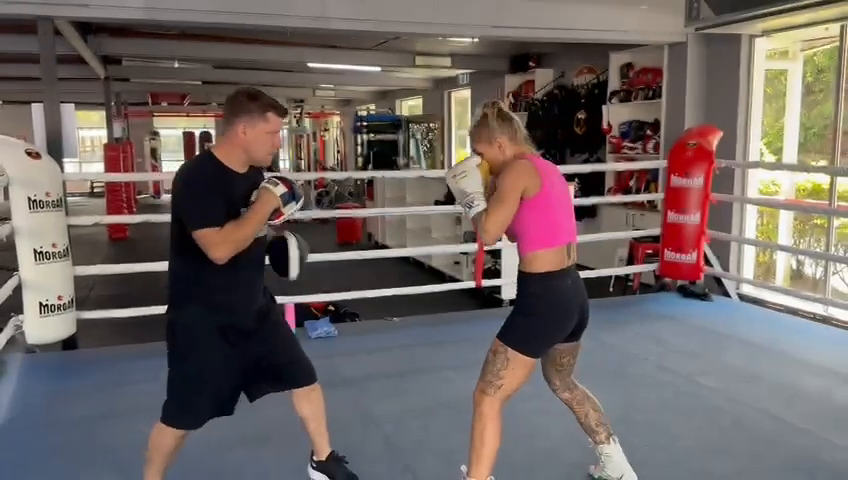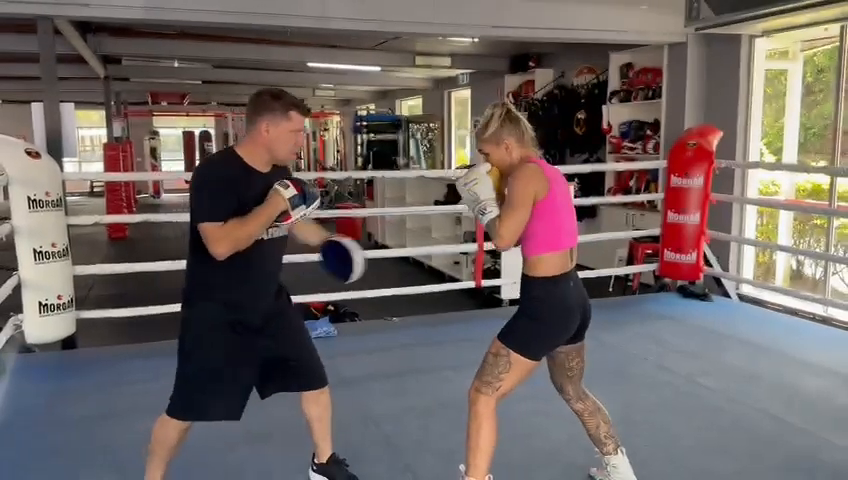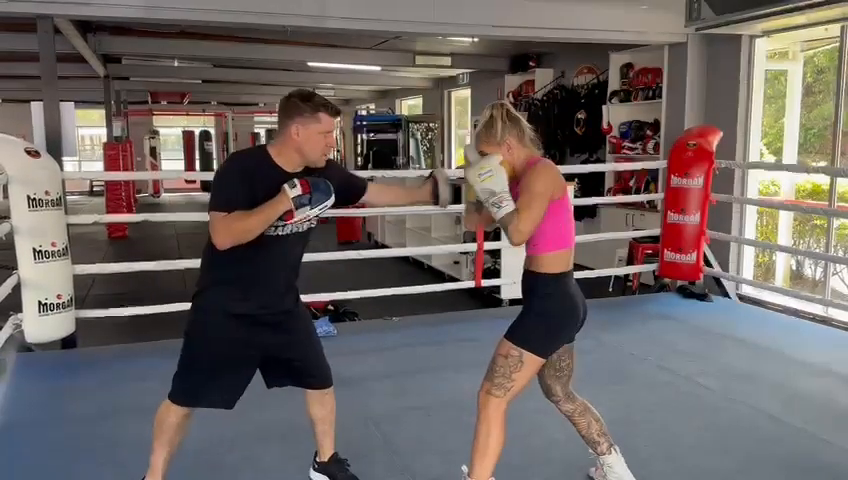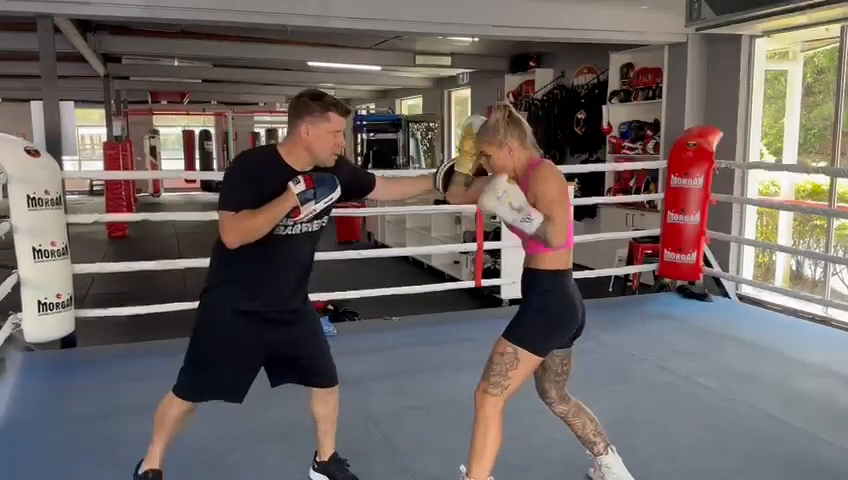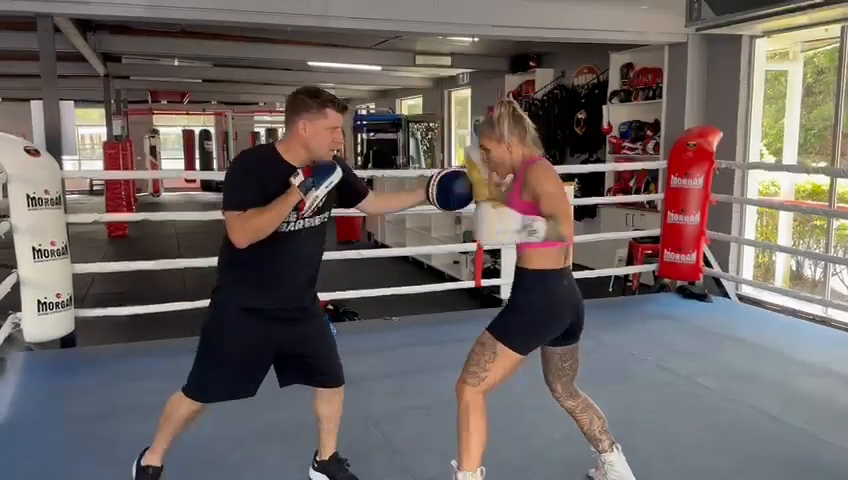
dt=0.1s
person 1, frame 1
left shoulder: (254, 173)
right shoulder: (197, 179)
right elbow: (220, 248)
right wrist: (267, 203)
left hip: (254, 308)
right hip: (201, 318)
left knee: (304, 379)
right knee: (181, 414)
person 1, frame 2
left shoulder: (278, 173)
right shoulder: (215, 173)
left elbow: (292, 224)
right elbow: (221, 244)
left wrist: (329, 241)
right wrist: (275, 204)
left hip: (268, 305)
right hip: (215, 314)
left knee: (315, 382)
right knee: (186, 408)
person 1, frame 3
left shoulder: (324, 172)
right shoulder: (242, 167)
left elbow: (377, 194)
right elbow: (223, 236)
left wrist: (432, 189)
right wrist: (283, 201)
left hip: (280, 306)
right hip: (225, 308)
left knee: (320, 383)
right knee: (186, 397)
person 1, frame 4
left shoulder: (332, 170)
right shoulder: (250, 167)
left elbow: (385, 189)
right elbow: (232, 235)
right wrist: (290, 198)
left hip: (290, 305)
right hip: (232, 305)
left knee: (325, 382)
right knee: (189, 391)
person 1, frame 5
left shoulder: (331, 170)
right shoulder: (251, 166)
left elbow: (374, 202)
right elbow: (240, 234)
left wrist: (429, 192)
right wrist: (295, 195)
left hip: (298, 304)
right hip: (243, 304)
left knee: (331, 380)
right knee: (202, 390)
person 2, frame 1
left shoulder: (518, 169)
right shoulder: (548, 170)
left elbow: (488, 233)
left wrist: (470, 192)
right wrist: (483, 190)
left hip: (542, 299)
right hip: (571, 294)
left knee: (488, 398)
right knee: (563, 384)
person 2, frame 2
left shoulder: (526, 173)
right shoulder: (550, 174)
left elbow: (503, 238)
right elbow: (530, 232)
left wrist: (481, 198)
right wrist: (492, 195)
left hip: (545, 303)
right hip: (573, 297)
left knee: (482, 397)
right knee: (572, 391)
person 2, frame 3
left shoulder: (541, 172)
right shoulder: (519, 177)
left elbow: (517, 234)
right elbow: (474, 223)
left wrist: (494, 192)
right wrist: (476, 179)
left hip: (548, 301)
right hip: (564, 299)
left knee: (492, 398)
right knee: (561, 395)
person 2, frame 4
left shoulder: (544, 173)
right shoulder: (517, 179)
left elbow: (558, 237)
right elbow: (456, 196)
left wrist: (516, 209)
right wrist: (467, 155)
left hip: (547, 299)
right hip: (563, 300)
left knee: (489, 398)
right knee: (556, 397)
person 2, frame 5
left shoulder: (536, 171)
right shoulder: (520, 179)
left elbow: (565, 227)
left wrist: (518, 226)
right wrist: (486, 187)
left hip: (534, 297)
right hip: (566, 296)
left knee: (470, 389)
right knee: (565, 392)
